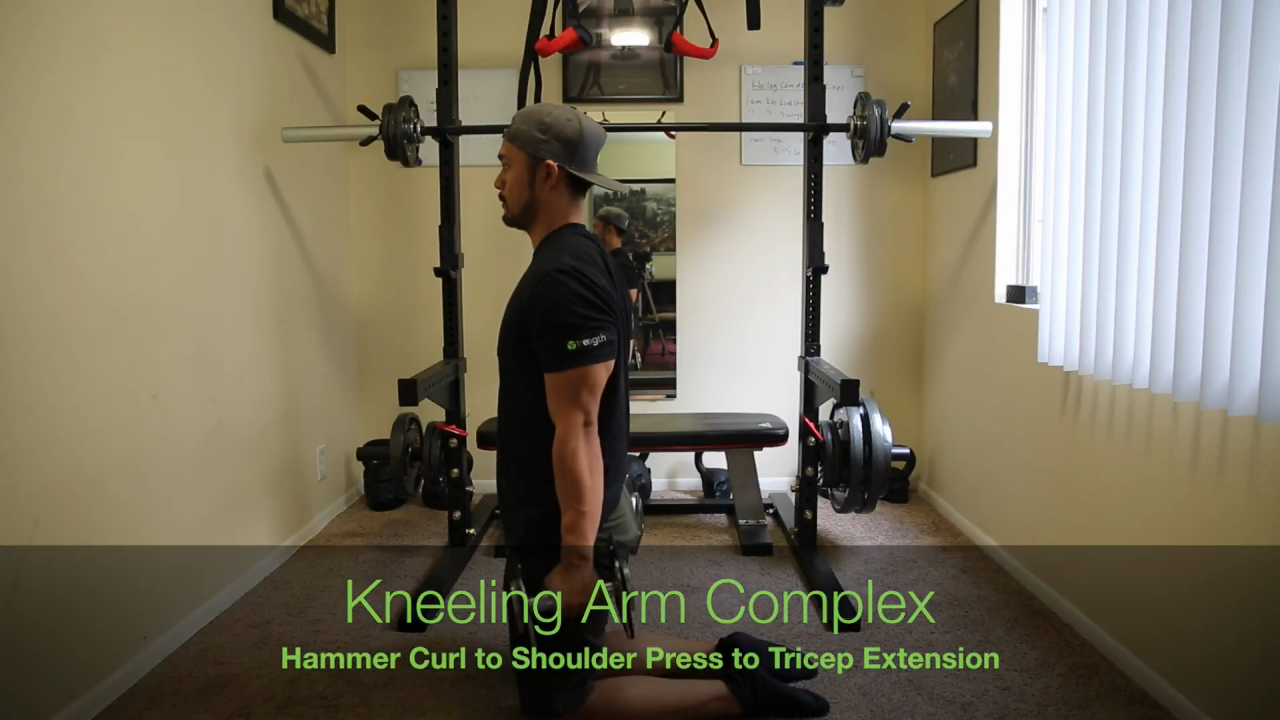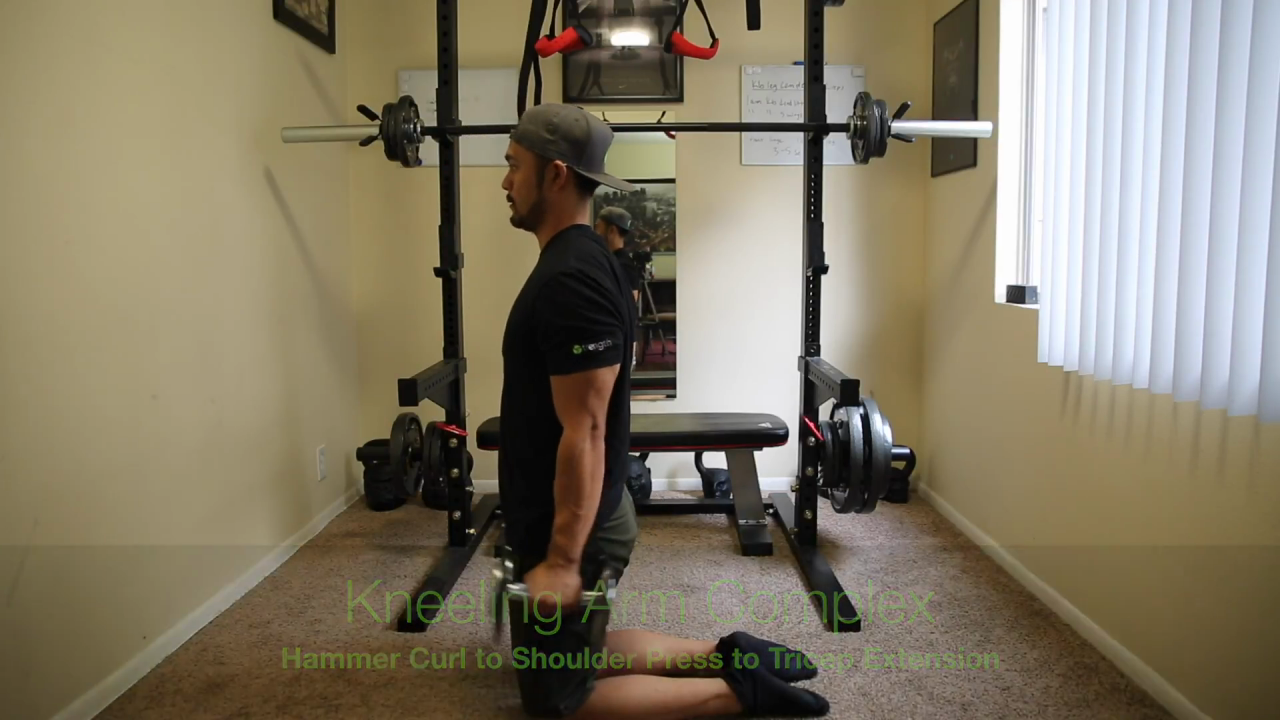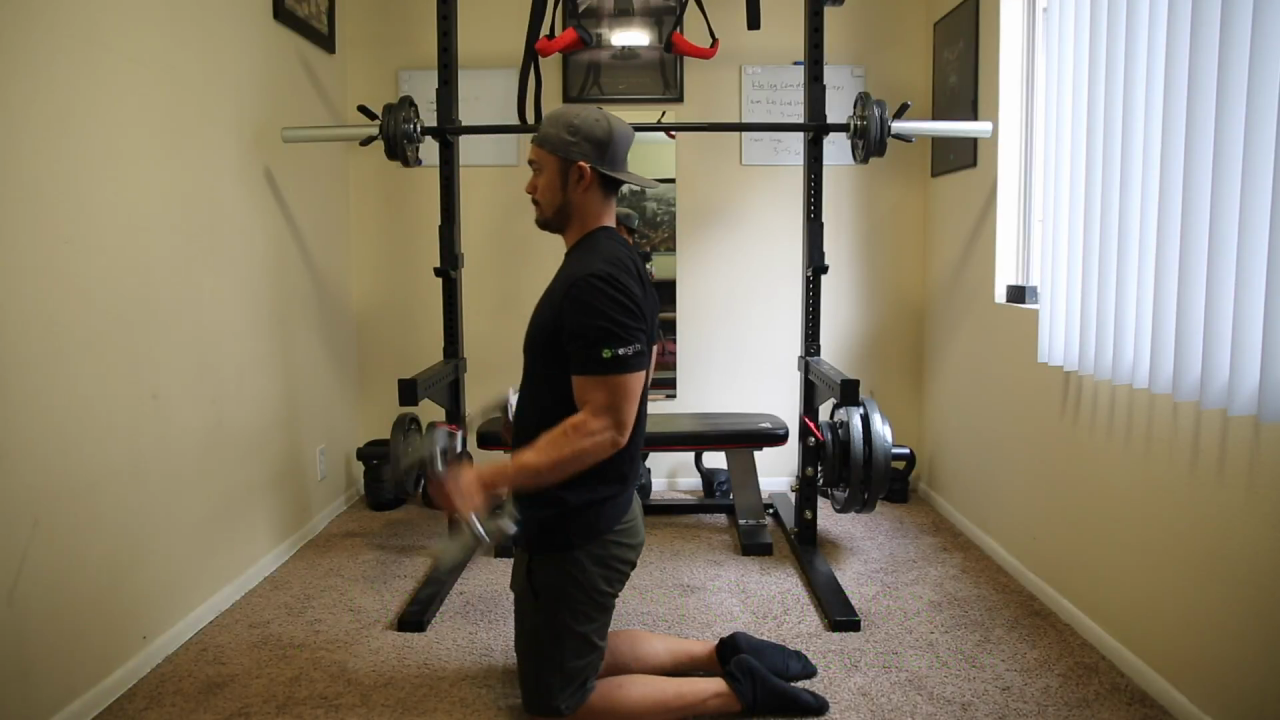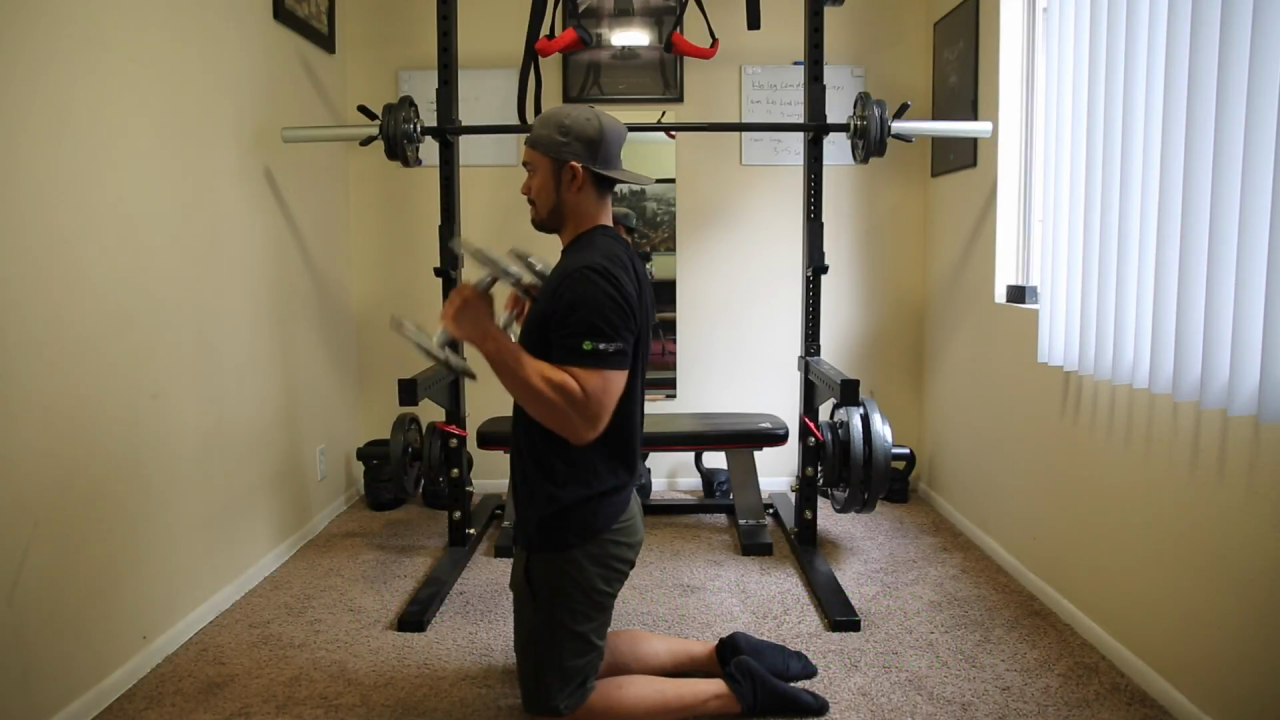
dt=0.3s
person 1, frame 1
left shoulder: (562, 280)
right shoulder: (576, 261)
left elbow: (577, 426)
left wrist: (576, 560)
left hip: (563, 530)
right hip: (563, 520)
right knee: (580, 653)
right ankle: (726, 657)
person 1, frame 2
left shoulder: (569, 280)
right shoulder: (577, 263)
left elbow: (583, 430)
left wrist: (564, 561)
left hip: (570, 527)
right hip: (572, 516)
right knee: (574, 653)
right ankle: (724, 655)
person 1, frame 3
left shoulder: (597, 281)
right shoulder: (603, 264)
left elbow: (606, 425)
right elbow: (626, 376)
left wrist: (489, 481)
right wrist: (516, 457)
left hip: (577, 527)
right hip: (582, 514)
right knee: (576, 650)
right ankle: (723, 654)
person 1, frame 4
left shoulder: (591, 276)
right shoulder: (599, 260)
left elbow: (583, 415)
left wrist: (486, 334)
right wrist: (533, 320)
left hip: (576, 526)
right hip: (583, 512)
right knee: (576, 654)
right ankle: (724, 655)
